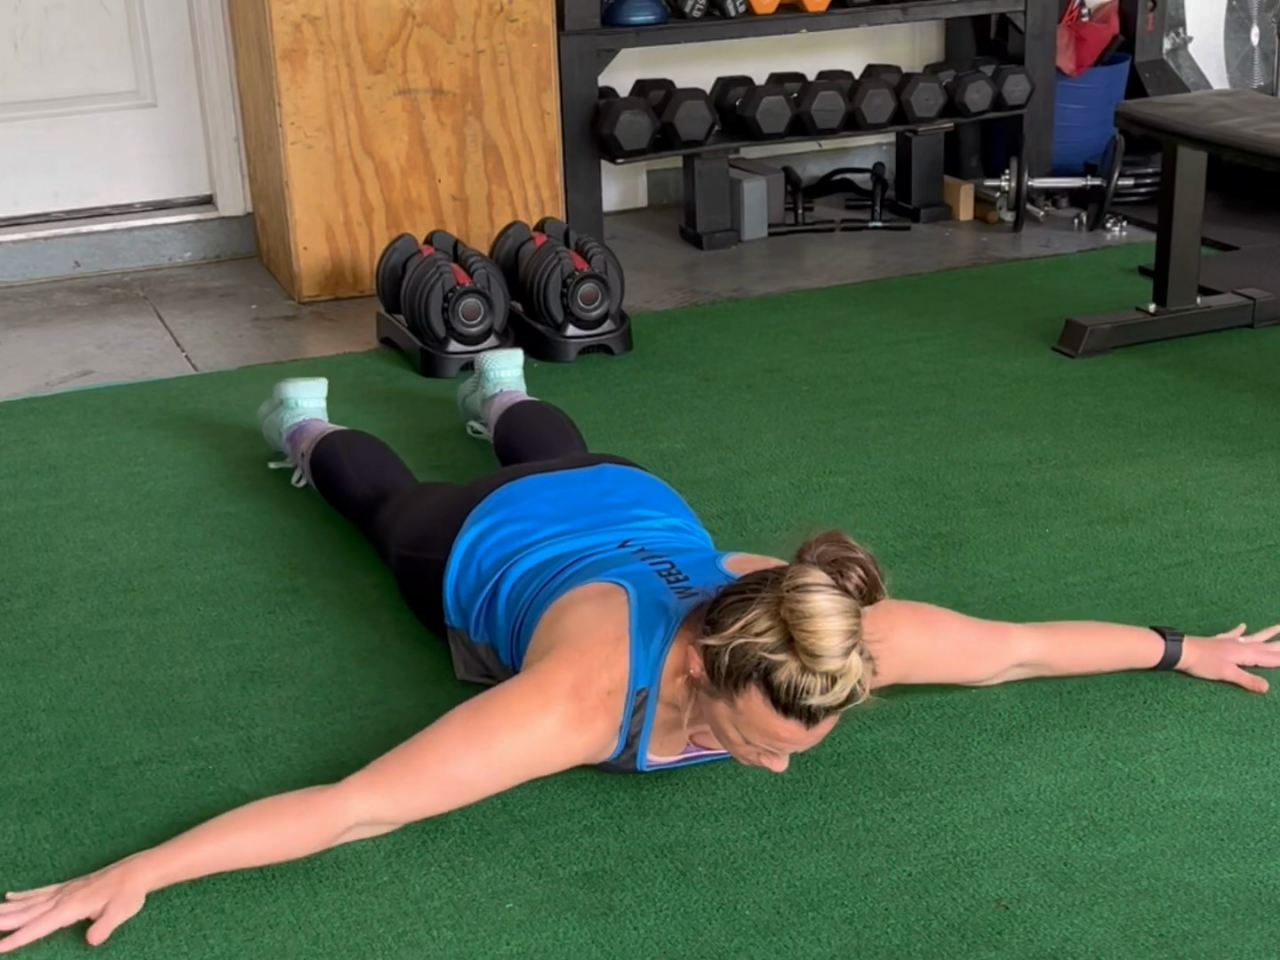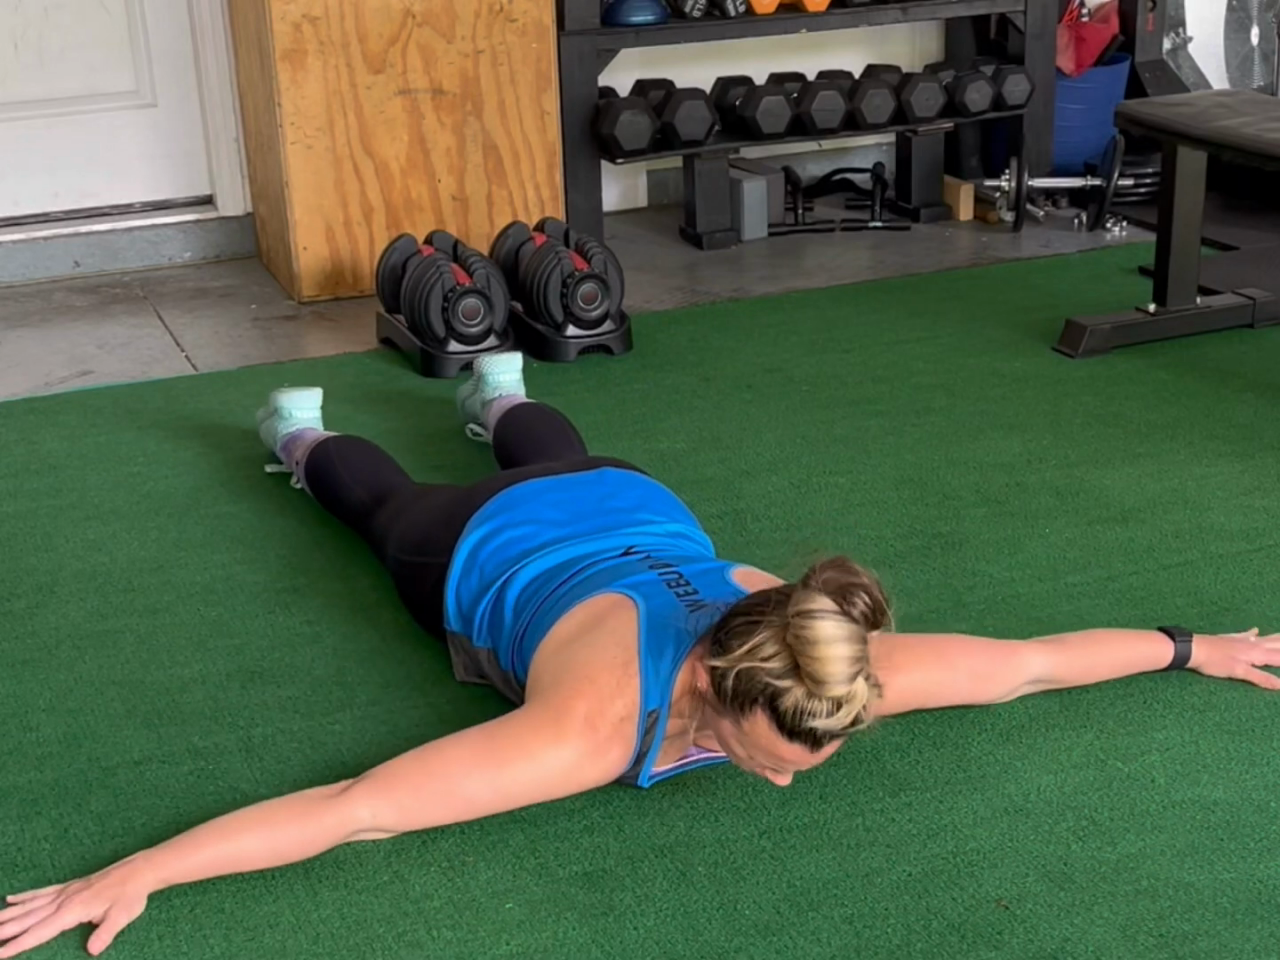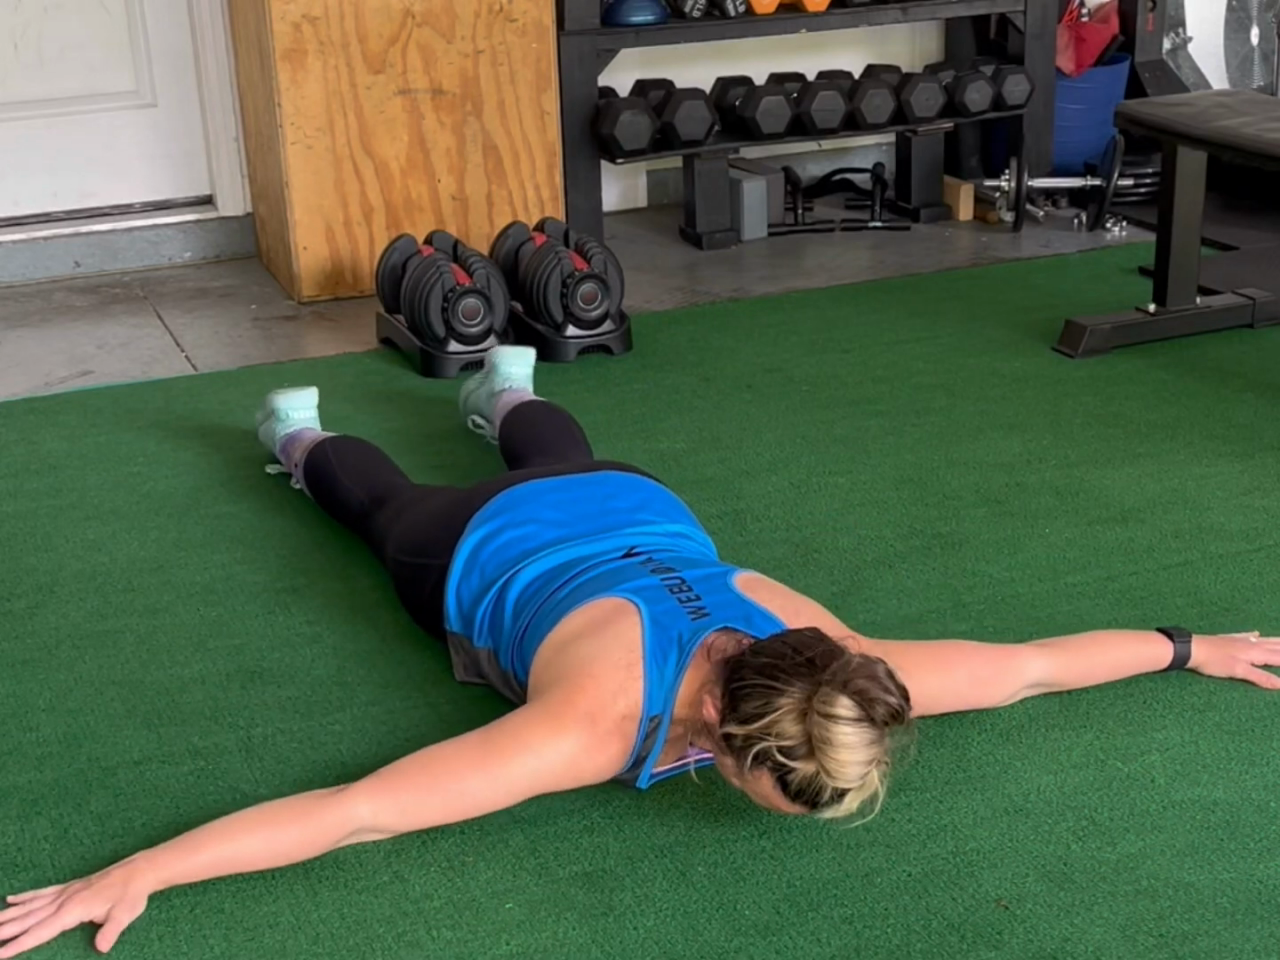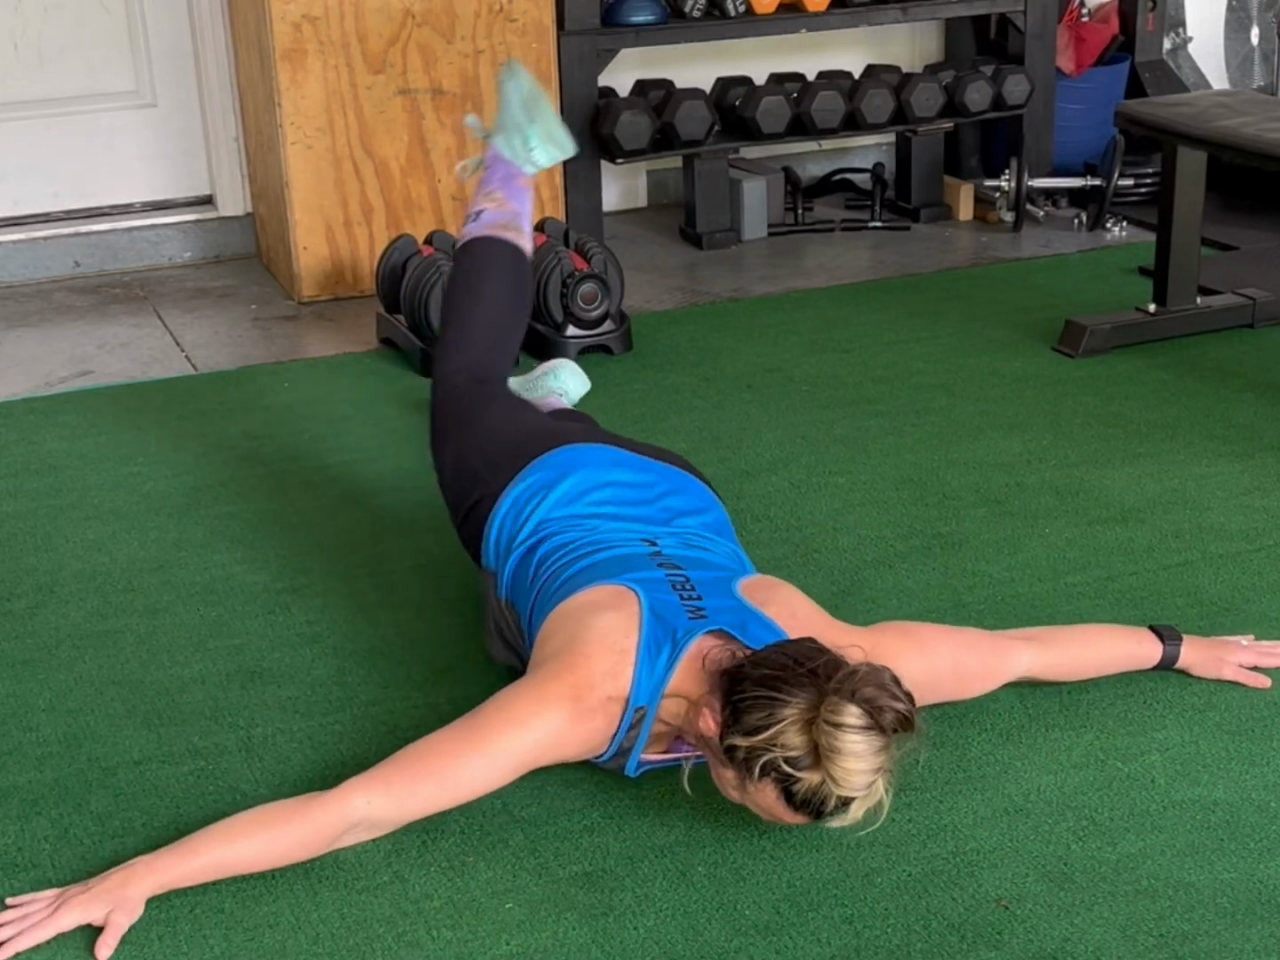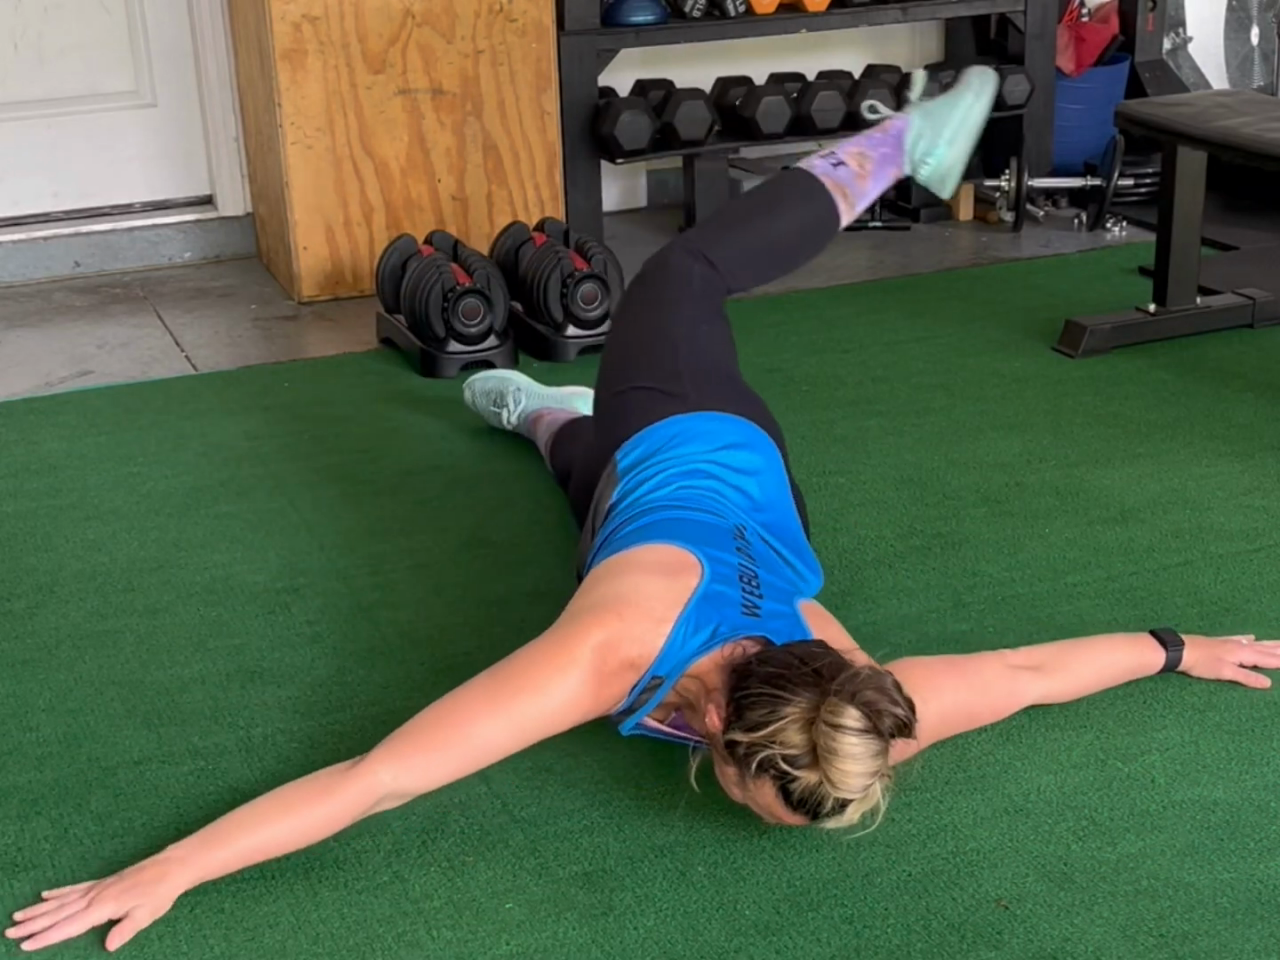
dt=0.5s
person 1, frame 1
left shoulder: (820, 631)
right shoulder: (588, 696)
left elbow: (1022, 646)
right elbow: (345, 806)
left hip: (637, 515)
right hip: (484, 552)
left knee: (559, 460)
right knee: (395, 504)
left ankle: (498, 390)
right ankle: (308, 425)
person 1, frame 2
left shoulder: (830, 668)
right shoulder: (598, 728)
left elbow: (1032, 659)
right elbow: (347, 810)
left hip: (637, 517)
right hip: (486, 556)
left knee: (554, 458)
right knee: (388, 504)
left ankle: (496, 392)
right ankle: (301, 431)
person 1, frame 3
left shoulder: (829, 664)
right shoulder: (600, 723)
left elbow: (1034, 661)
right elbow: (342, 811)
left hip: (642, 520)
right hip: (489, 558)
left knee: (562, 458)
right knee: (390, 508)
left ankle: (506, 388)
right ankle: (300, 436)
person 1, frame 4
left shoulder: (836, 673)
right shoulder: (591, 704)
left elbow: (1024, 651)
right elbow: (340, 813)
left hip: (672, 509)
right hip: (538, 504)
right knee: (475, 363)
right ankle: (514, 156)
person 1, frame 5
left shoulder: (850, 722)
right shoulder: (620, 653)
left elbow: (1030, 673)
right elbow: (363, 780)
left hip: (740, 472)
right hip: (680, 445)
right knee: (691, 277)
